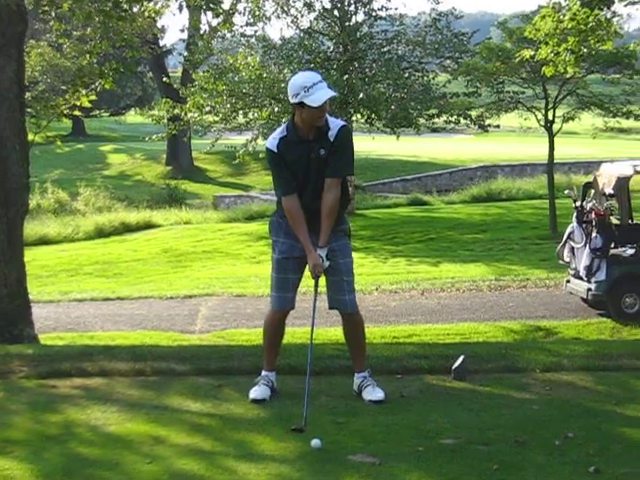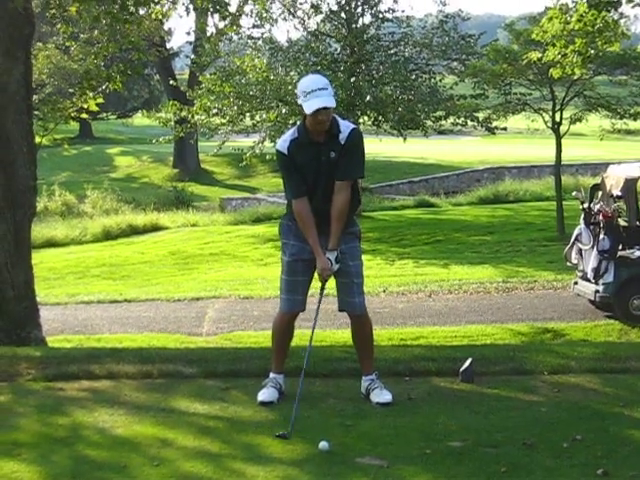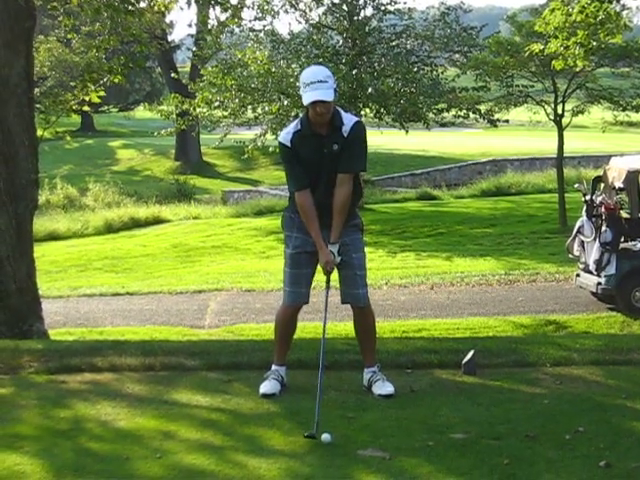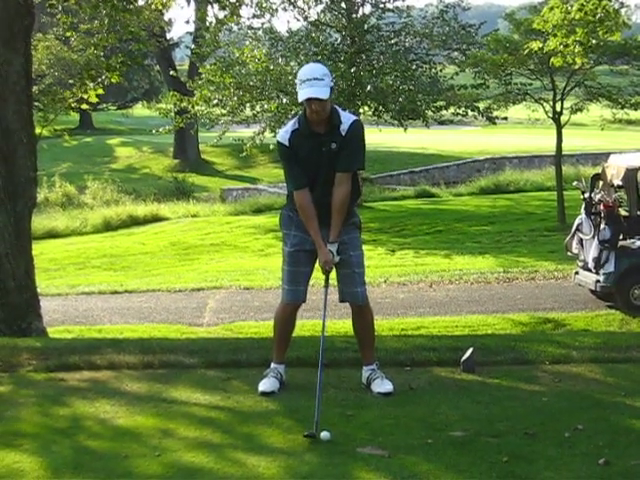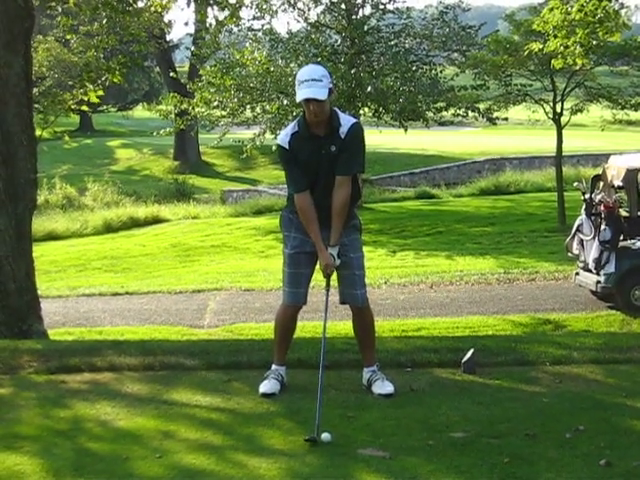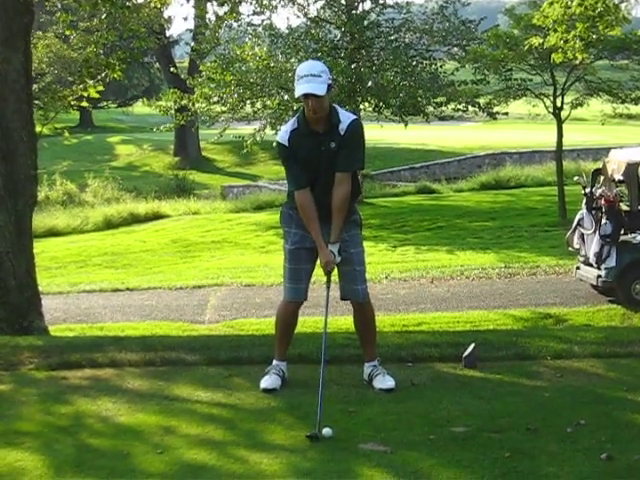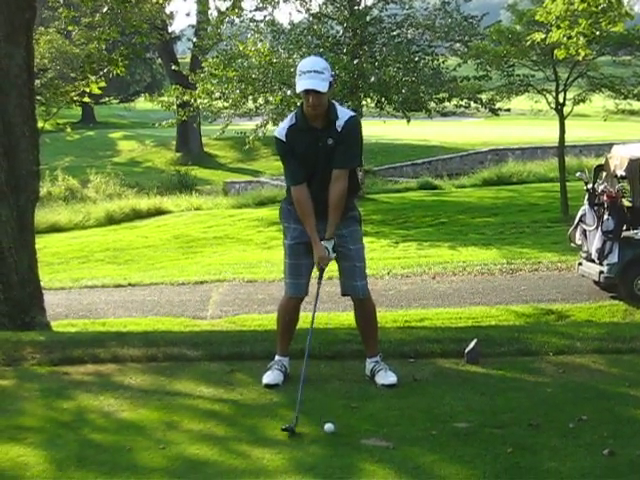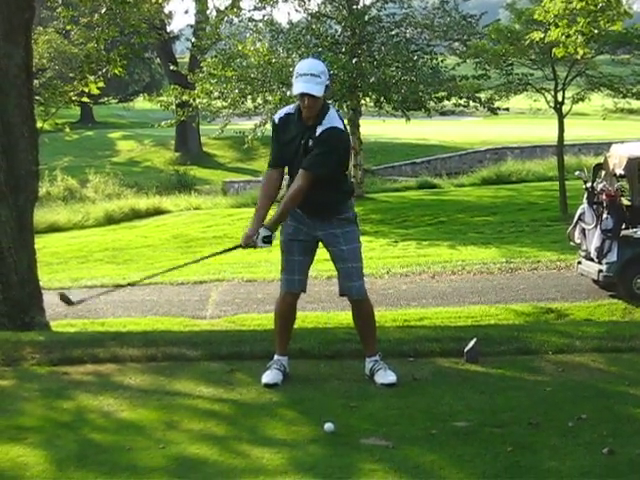
dt=0.4s
person 1, frame 1
left shoulder: (339, 132)
right shoulder: (277, 144)
left elbow: (332, 191)
right elbow: (289, 200)
left wrist: (322, 245)
right wrist: (308, 250)
left hip: (333, 227)
right hip: (289, 229)
left knee: (348, 306)
right knee: (279, 307)
left ankle: (362, 376)
right ankle: (267, 375)
person 1, frame 2
left shoulder: (350, 135)
right shoulder: (287, 146)
left elbow: (342, 193)
right elbow: (300, 202)
left wrist: (333, 248)
right wrist: (318, 253)
left hip: (343, 230)
right hip: (299, 230)
left knee: (357, 308)
right knee: (288, 309)
left ankle: (369, 378)
right ankle: (276, 377)
person 1, frame 3
left shoulder: (353, 128)
right shoulder: (290, 138)
left elbow: (344, 186)
right elbow: (302, 195)
left wrist: (334, 241)
right wrist: (320, 246)
left hip: (345, 222)
right hip: (302, 223)
left knee: (360, 300)
right knee: (292, 301)
left ankle: (371, 370)
right ankle: (278, 369)
person 1, frame 4
left shoulder: (351, 127)
right shoulder: (288, 137)
left elbow: (343, 185)
right elbow: (301, 194)
left wrist: (333, 240)
right wrist: (319, 245)
left hip: (343, 221)
right hip: (300, 222)
left knee: (358, 299)
right knee: (290, 299)
left ankle: (370, 368)
right ankle: (276, 367)
person 1, frame 5
left shoulder: (350, 129)
right shoulder: (288, 140)
left elbow: (343, 188)
right elbow: (301, 196)
left wrist: (334, 243)
right wrist: (320, 249)
left hip: (344, 222)
right hip: (300, 224)
left knee: (359, 301)
right knee: (291, 302)
left ankle: (371, 370)
right ankle: (277, 369)
person 1, frame 6
left shoulder: (350, 126)
right shoulder: (288, 137)
left elbow: (342, 185)
right elbow: (301, 193)
left wrist: (334, 240)
right wrist: (320, 246)
left hip: (344, 219)
right hip: (300, 221)
left knee: (359, 296)
right knee: (292, 298)
left ankle: (372, 365)
right ankle: (278, 364)
person 1, frame 7
left shoulder: (347, 123)
right shoulder: (286, 132)
left elbow: (339, 182)
right elbow: (298, 189)
left wrist: (330, 236)
right wrist: (315, 242)
left hip: (343, 215)
right hip: (299, 216)
left knee: (359, 292)
right knee: (293, 294)
left ankle: (374, 360)
right ankle: (281, 359)
person 1, frame 8
left shoulder: (333, 131)
right shoulder: (283, 120)
left elbow: (301, 183)
right elbow: (274, 174)
left wrist: (270, 227)
right wrist: (255, 221)
left hip: (337, 216)
right hip: (298, 214)
left knee: (356, 292)
right knee: (289, 291)
left ankle: (373, 360)
right ankle: (279, 359)
